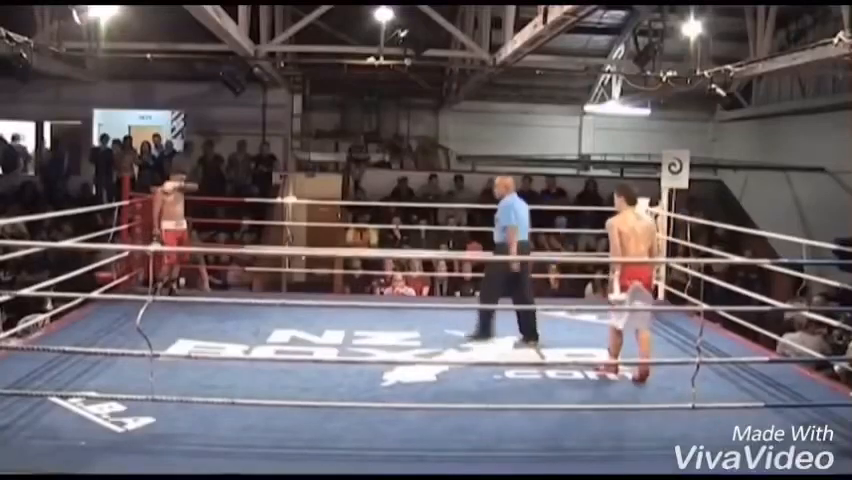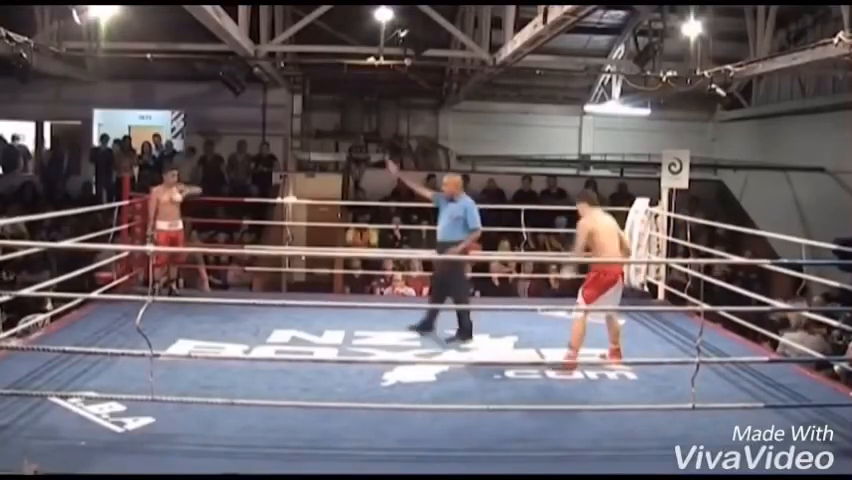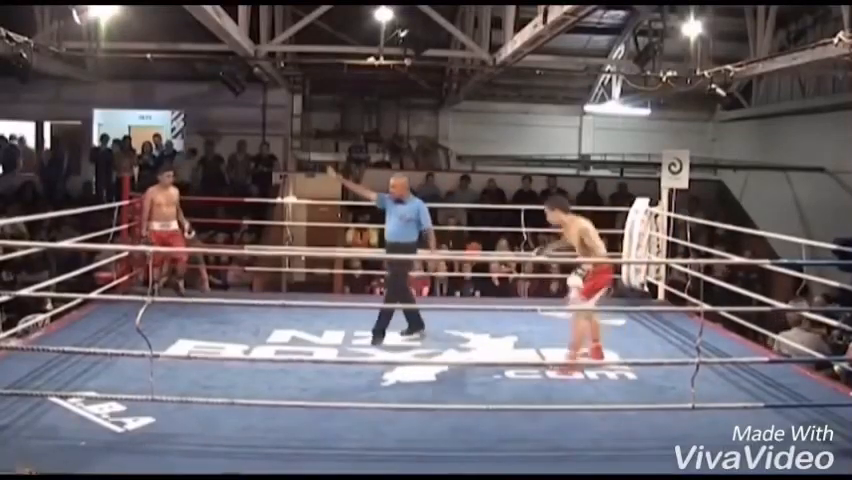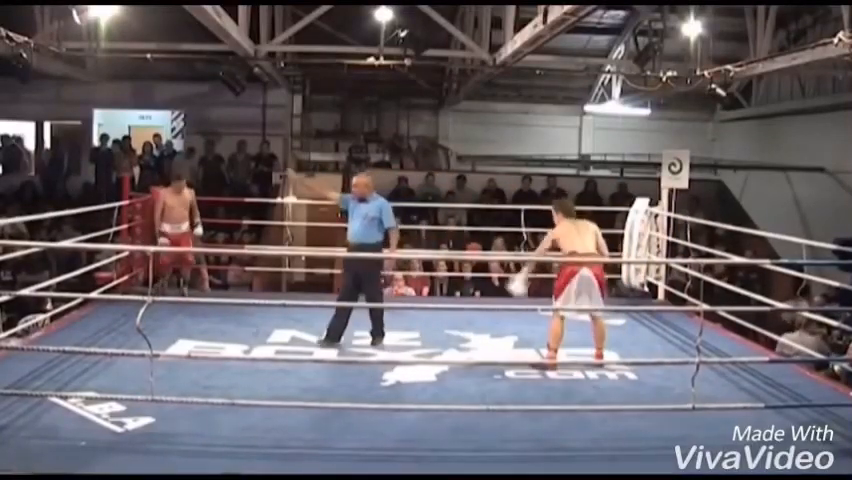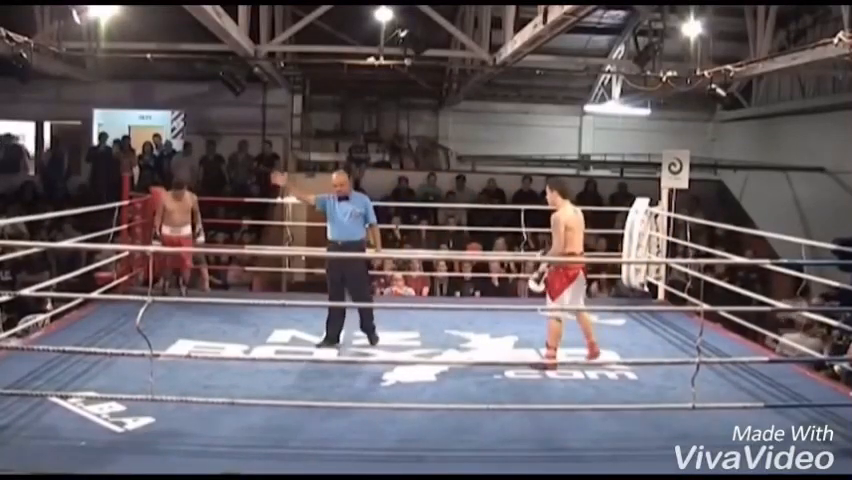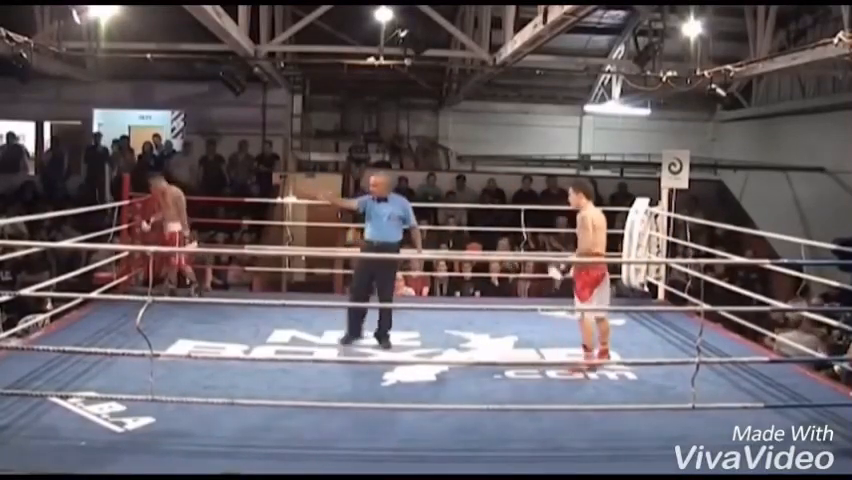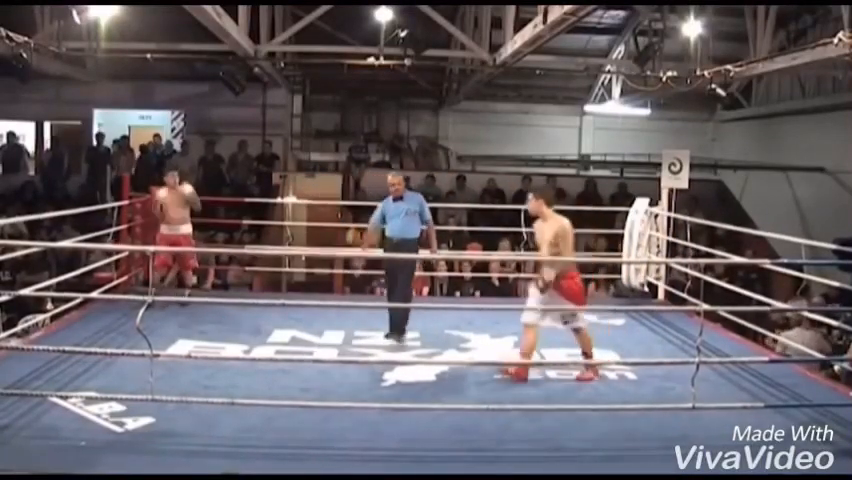
dt=0.7s
person 1, frame 1
left shoulder: (614, 222)
right shoulder: (648, 221)
left elbow: (616, 254)
right elbow: (653, 253)
left wrist: (615, 278)
left hip: (626, 274)
right hip: (645, 274)
left knee: (617, 323)
right knee: (642, 323)
left ankle: (612, 364)
right ankle: (644, 365)
person 1, frame 2
left shoulder: (585, 222)
right shoulder: (609, 218)
left elbow: (578, 252)
right elbow: (626, 246)
left wrist: (569, 266)
left hip: (602, 270)
right hip: (617, 269)
left knee: (580, 312)
right knee: (610, 312)
left ankle: (572, 358)
right ankle: (615, 352)
person 1, frame 3
left shoulder: (579, 226)
right shoulder: (566, 226)
left elbow: (600, 251)
right elbow: (566, 242)
left wrist: (585, 268)
right wrist: (548, 249)
left hip: (601, 270)
right hip: (594, 269)
left knee: (579, 310)
right knee: (586, 311)
left ankle: (574, 358)
right ankle: (596, 351)
person 1, frame 4
left shoulder: (557, 230)
right shoulder: (591, 226)
left elbow: (539, 252)
right elbow: (605, 254)
left wrist: (523, 274)
left hip: (573, 266)
right hip: (595, 266)
left knee: (558, 313)
right knee: (596, 313)
left ankle: (551, 358)
right ankle: (599, 355)
person 1, frame 5
left shoulder: (558, 216)
right shoulder: (577, 212)
left elbow: (558, 248)
left wrist: (543, 267)
right wrist: (548, 253)
left hip: (564, 266)
right hip: (578, 263)
left knee: (554, 313)
right knee: (577, 307)
left ankle: (550, 358)
right ankle: (592, 346)
person 1, frame 6
left shoulder: (584, 215)
right shoulder: (599, 214)
left elbow: (586, 246)
right wrist: (577, 260)
left hip: (588, 268)
right hip: (601, 266)
left knee: (584, 314)
right knee: (600, 313)
left ankle: (589, 358)
right ankle: (603, 353)
person 1, frame 7
left shoulder: (562, 225)
right shoulder: (538, 224)
left elbow: (568, 258)
left wrist: (553, 277)
right wrist: (543, 276)
left hip: (565, 280)
right hip: (545, 279)
left knee: (576, 326)
right knee: (528, 321)
left ankle: (591, 366)
right ankle: (521, 369)
person 2, frame 1
left shoulder: (506, 204)
right shoulder: (521, 204)
left elbow: (511, 230)
left wrist: (512, 256)
left hip: (506, 252)
right hip: (522, 250)
left knee: (489, 292)
right knee: (523, 296)
left ankle: (485, 331)
right ankle: (530, 336)
person 2, frame 2
left shoulder: (468, 205)
right shoulder: (444, 200)
left elbow: (477, 231)
right elbow: (422, 191)
left wrist: (460, 248)
right wrist: (398, 175)
left hip: (455, 252)
right hip: (443, 250)
left knee: (459, 293)
right knee: (436, 289)
left ankle: (465, 332)
right ankle: (427, 324)
person 2, frame 3
left shoulder: (418, 206)
right shoulder: (388, 200)
left elbow: (429, 231)
right elbow: (365, 192)
left wrist: (433, 254)
right wrist: (339, 179)
left hip: (405, 251)
right hip: (391, 249)
left knee: (392, 292)
right knee: (402, 291)
left ankle: (379, 331)
right ankle: (416, 325)
person 2, frame 4
left shoulder: (381, 204)
right shoulder: (352, 200)
left elbow: (393, 230)
right elbow: (327, 193)
left wrist: (391, 254)
right wrist: (300, 180)
left hip: (370, 252)
right hip: (353, 252)
left knee: (373, 296)
right knee: (345, 295)
left ankle: (378, 334)
right ankle: (333, 336)
person 2, frame 5
left shoulder: (363, 201)
right shoulder: (327, 200)
left elbow: (372, 226)
right elbow: (306, 198)
left wrist: (378, 250)
right wrist: (286, 186)
left hip: (356, 250)
right hip: (334, 250)
left knee: (362, 294)
right knee: (335, 295)
left ankle: (370, 331)
right ankle: (332, 336)
person 2, frame 6
left shoulder: (402, 203)
right shoulder: (368, 201)
left elbow: (413, 227)
right elbow: (350, 204)
left wrist: (418, 250)
right wrist: (330, 199)
left hip: (389, 251)
right hip: (368, 249)
left knee: (386, 295)
right knee: (357, 291)
left ankle: (383, 335)
right ankle: (353, 331)
person 2, frame 7
left shoulder: (417, 199)
right shoulder: (385, 204)
left elbow: (428, 222)
right elbow: (373, 226)
left wrist: (433, 243)
right wrist: (366, 245)
left hip: (409, 246)
right hip: (390, 246)
left knee: (404, 288)
right knee: (392, 288)
left ankle: (399, 329)
right ankle: (395, 325)
person 3, frame 1
left shoulder: (180, 189)
right shoulder: (160, 191)
left elbow: (195, 187)
right elbow: (155, 212)
left wrist: (180, 184)
right wrist: (156, 230)
left hip: (182, 226)
right hip: (168, 228)
left knee: (178, 259)
right knee: (169, 259)
left ankle: (172, 286)
right ankle: (159, 285)
person 3, frame 2
left shoulder: (179, 188)
right shoulder: (156, 191)
left elbow: (198, 190)
right elbow: (151, 213)
left wrist: (185, 192)
right wrist: (150, 231)
left hip: (178, 228)
right hip: (162, 228)
left knee: (175, 259)
right knee: (160, 259)
left ankle: (172, 287)
right ankle: (157, 287)
person 3, frame 3
left shoulder: (175, 191)
right shoulder: (151, 192)
right elbow: (145, 213)
left wrist: (185, 224)
right wrist: (144, 232)
left hip: (173, 228)
right hip: (156, 229)
left knee: (182, 257)
right knee: (156, 260)
left ankle: (179, 282)
right ankle: (156, 288)
person 3, frame 4
left shoulder: (190, 193)
right shoulder: (163, 194)
left elbow: (194, 209)
right elbow: (157, 214)
left wrist: (197, 221)
right wrist: (159, 231)
left hip: (184, 230)
right hip: (167, 230)
left knee: (187, 260)
right knee: (166, 261)
left ankle: (184, 286)
right ankle: (165, 281)
person 3, frame 5
left shoulder: (192, 198)
right shoulder: (164, 198)
left elbow: (197, 213)
right elbow: (158, 216)
left wrist: (199, 229)
right wrist: (156, 233)
left hip: (185, 233)
right hip: (168, 233)
left knee: (185, 263)
right knee: (168, 262)
left ankle: (183, 288)
right ankle: (165, 284)
person 3, frame 6
left shoulder: (175, 193)
right shoulder: (159, 194)
left elbow: (183, 214)
left wrist: (186, 234)
right wrist: (151, 221)
left hip: (177, 230)
right hip: (168, 230)
left knee: (179, 261)
right knee: (171, 261)
left ankle: (194, 286)
right ankle: (171, 289)
person 3, frame 7
left shoulder: (186, 191)
right shoulder: (160, 193)
left elbow: (198, 207)
right elbow: (156, 213)
left wrist: (192, 196)
right wrist: (157, 201)
left hip: (184, 232)
right hip: (165, 232)
left knee: (187, 265)
right knee: (159, 264)
left ankle: (187, 294)
